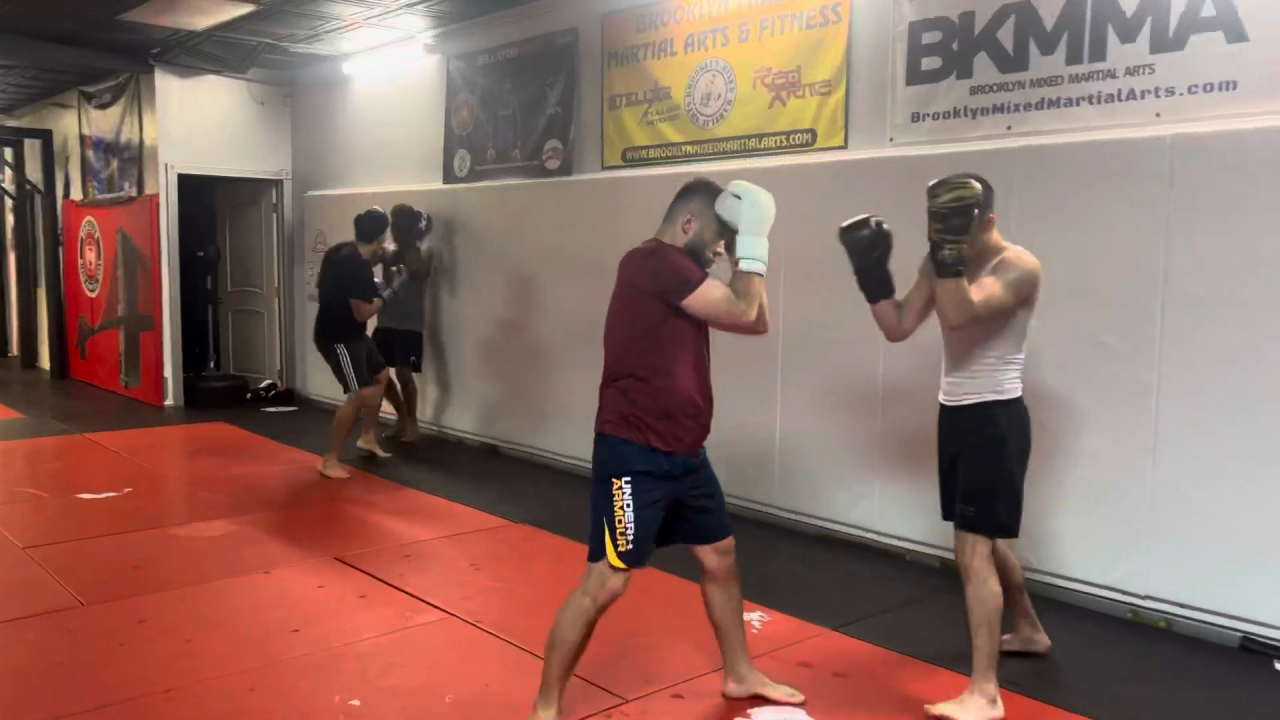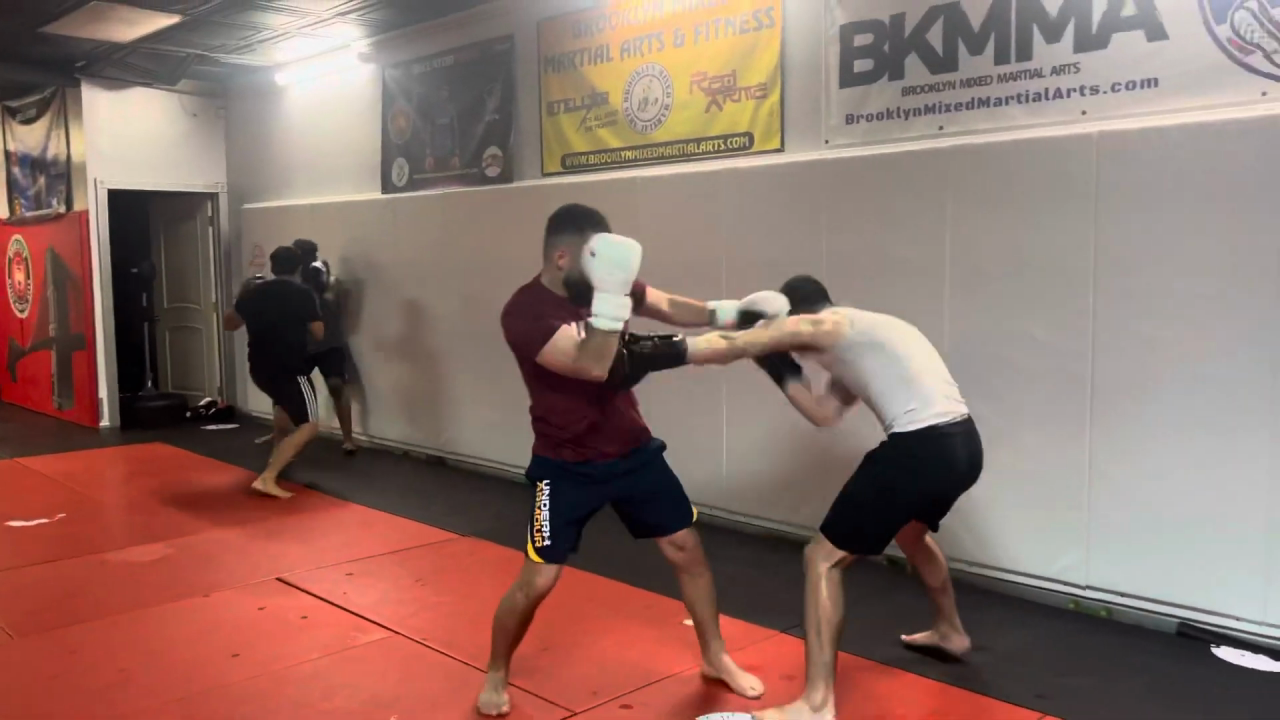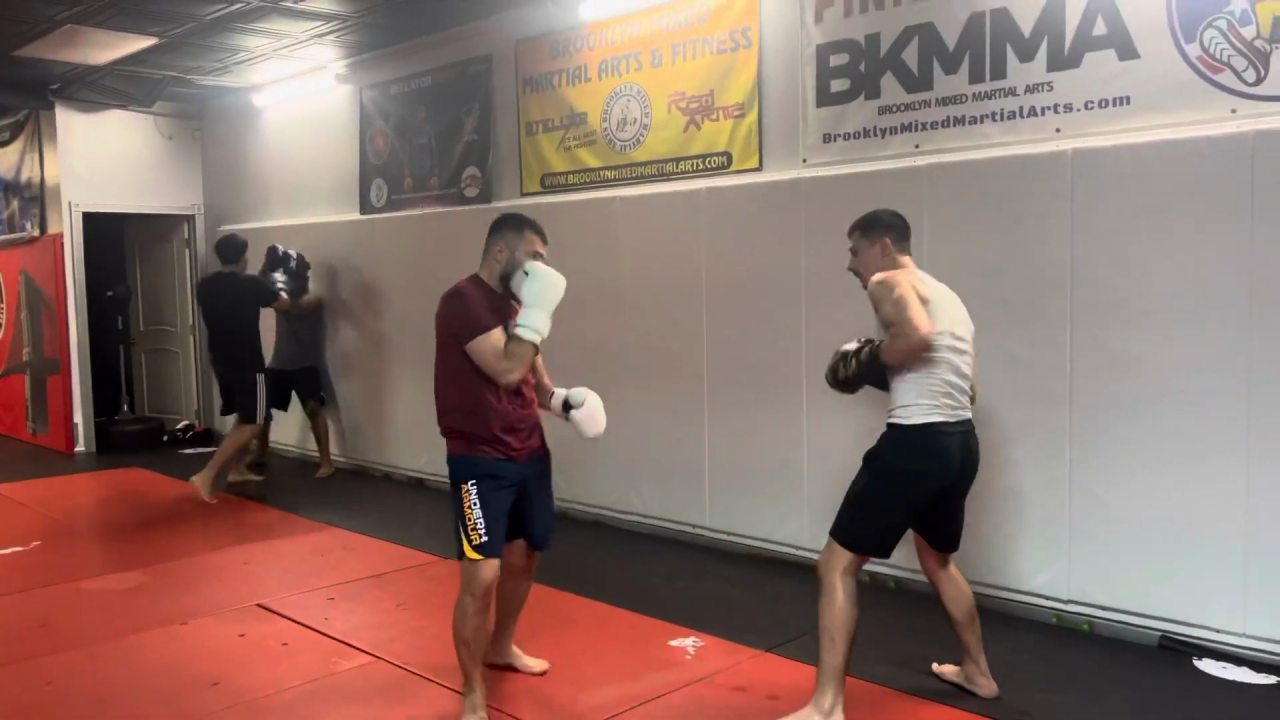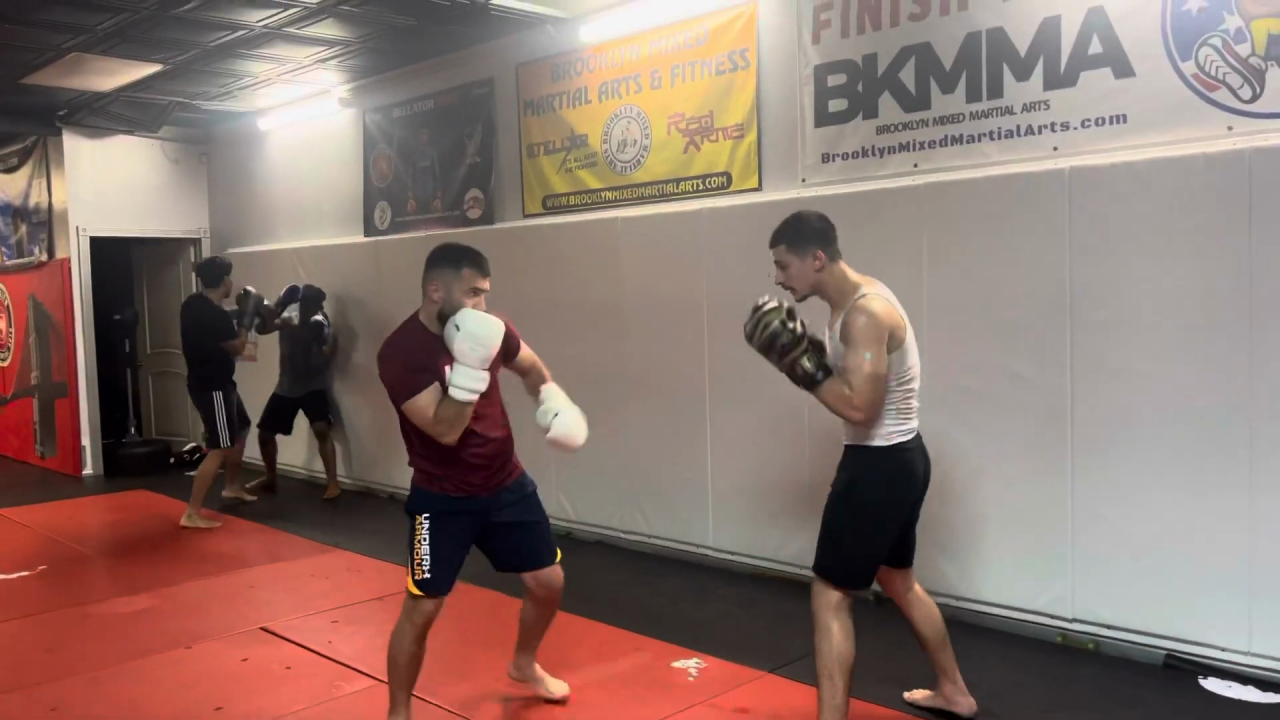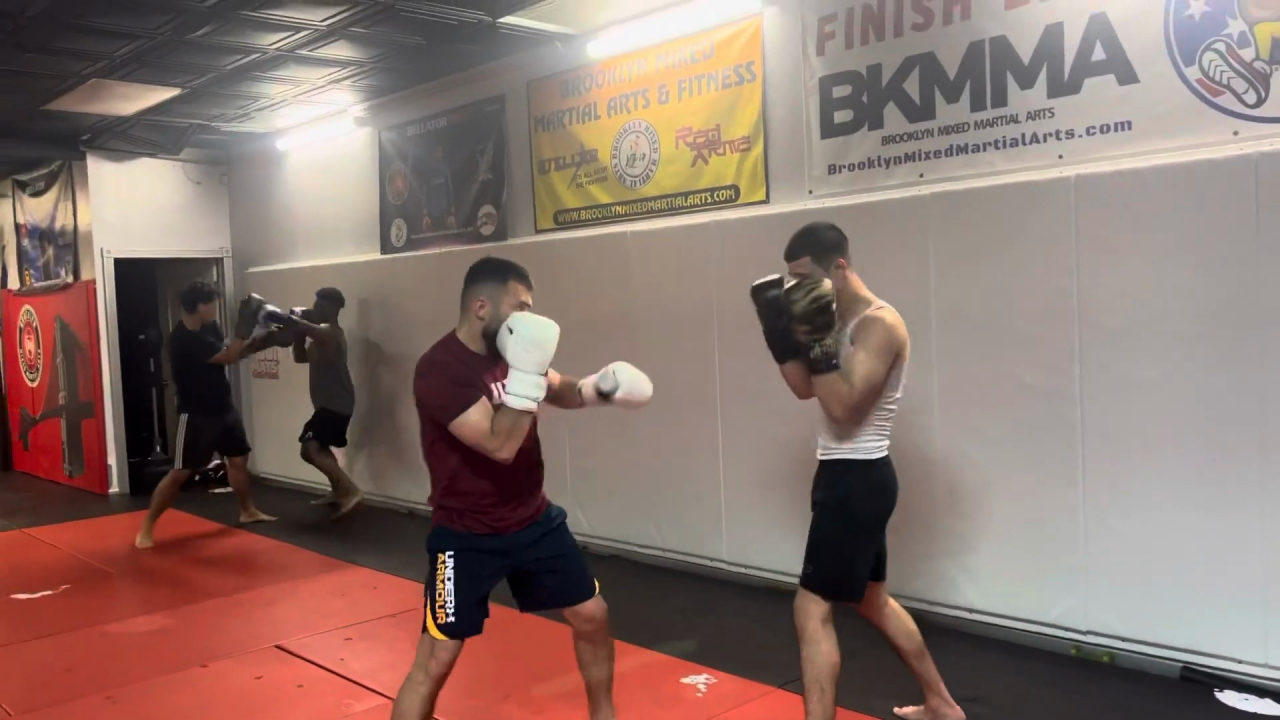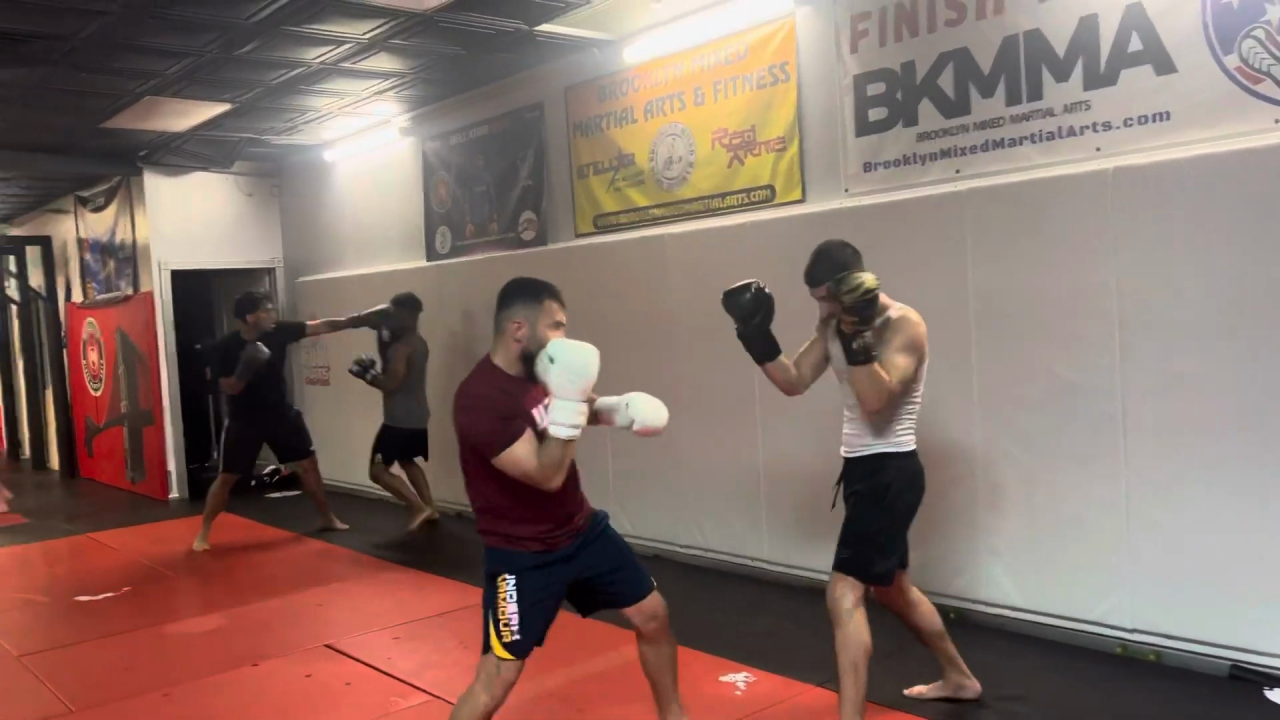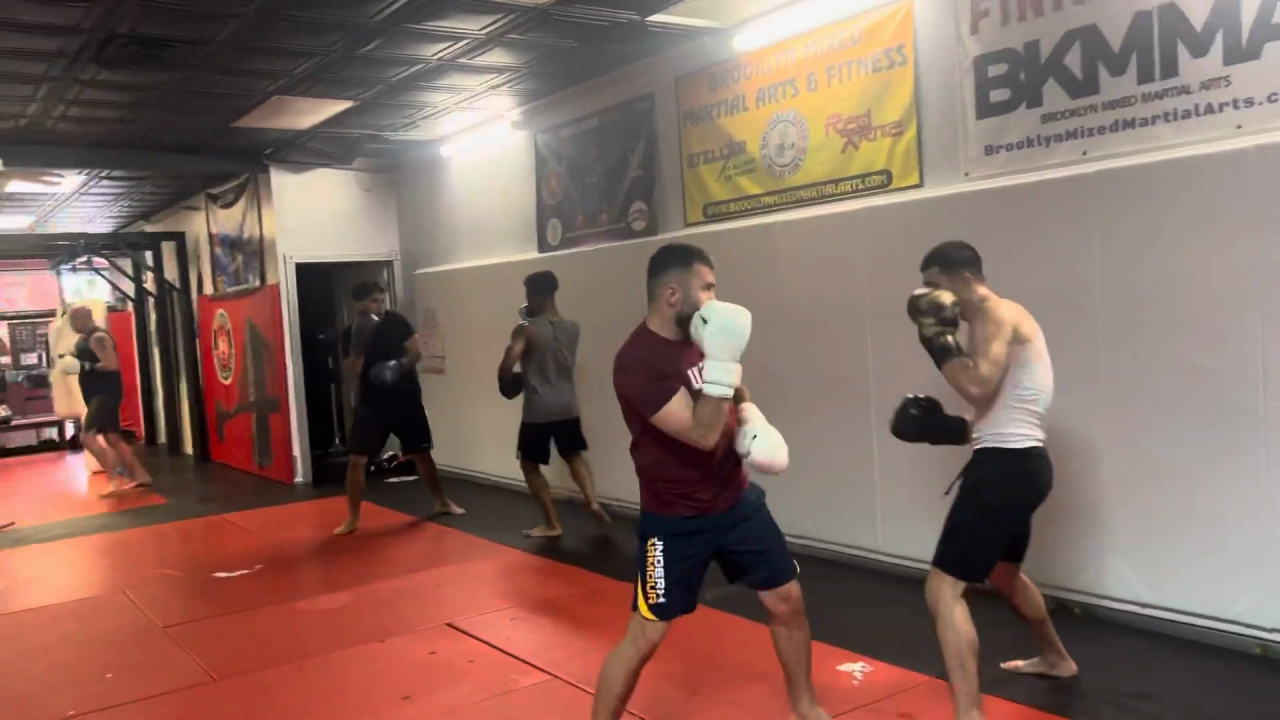
dt=0.5s
person 1, frame 1
left shoulder: (1019, 267)
right shoulder: (939, 263)
left elbow: (958, 315)
right elbow: (897, 328)
left wrist: (951, 246)
right wrist: (871, 269)
left hip: (995, 421)
right hip: (954, 416)
left knee: (973, 551)
right knee: (984, 539)
right ankle: (1029, 630)
person 1, frame 2
left shoulder: (818, 324)
right shoulder: (877, 333)
left elbow: (737, 343)
right elbow: (826, 414)
right wrist: (781, 369)
left hip: (922, 450)
right hip: (961, 446)
left knee: (825, 557)
right knee: (910, 532)
right ankle: (948, 631)
person 1, frame 3
left shoulder: (889, 284)
right shoulder: (948, 299)
left elbow: (916, 335)
left wrist: (869, 363)
left hip: (914, 445)
right hip: (960, 443)
left knee: (837, 563)
right knee: (938, 559)
right ankle: (977, 671)
person 1, frame 4
left shoulder: (866, 312)
right shoulder: (852, 299)
left elbow: (859, 410)
right elbow: (841, 373)
left wrist: (799, 364)
right wrist: (800, 353)
left hip: (878, 466)
right hip: (900, 461)
left knee: (829, 598)
right knee: (898, 581)
person 1, frame 5
left shoulder: (878, 325)
right shoulder: (839, 318)
left elbow: (841, 407)
right elbow: (803, 387)
left wrist: (814, 339)
right wrist: (781, 331)
left hip: (855, 482)
right hip: (849, 478)
left knee: (811, 611)
right knee: (872, 600)
person 1, frame 6
left shoulder: (903, 325)
right shoulder: (834, 323)
left elbow: (875, 399)
right elbow: (793, 382)
left wrist: (854, 334)
right wrist: (755, 333)
left hip: (889, 473)
right hip: (863, 469)
left knee: (845, 594)
right knee: (893, 587)
right ankle: (959, 678)
person 1, frame 7
left shoulder: (995, 315)
right shoulder: (999, 322)
left elbow: (977, 390)
left wrist: (938, 338)
right wrist: (941, 427)
left hip: (1004, 468)
right hip: (1024, 464)
left knee: (943, 590)
right knee: (1000, 573)
right ankle: (1056, 659)
person 2, frame 1
left shoulder: (677, 271)
right shoulder: (653, 264)
left elbow: (758, 323)
right elbow: (742, 312)
left wrist: (746, 248)
right wrist: (752, 240)
left hip: (683, 451)
right hip: (632, 453)
left knee: (721, 561)
right knee: (603, 583)
left ankle: (740, 675)
person 2, frame 2
left shoulder: (609, 283)
right shoulder: (524, 314)
left elbow: (669, 307)
right elbow: (590, 367)
left wrist: (728, 312)
right wrist: (607, 294)
left hip: (631, 448)
right hip: (566, 464)
left knee: (686, 549)
right knee: (538, 579)
left ankle: (716, 658)
right ankle: (496, 675)
person 2, frame 3
left shoulder: (516, 303)
right shoulder: (464, 302)
right elbow: (507, 371)
left wrist: (568, 400)
right wrist: (536, 311)
left hip: (530, 453)
right hip: (481, 461)
left knee: (523, 557)
right knee: (482, 578)
left ankle: (501, 646)
person 2, frame 4
left shoulder: (484, 328)
right shoulder: (399, 351)
left elbow: (530, 366)
right elbow: (446, 431)
left wrist: (554, 400)
right wrist: (468, 366)
left hip: (505, 482)
right hip: (442, 498)
left knee: (547, 583)
right knee: (421, 611)
left ankle: (525, 663)
person 2, frame 5
left shoulder: (512, 347)
right shoulder: (438, 371)
left elbow: (563, 393)
right elbow: (500, 445)
left wrist: (602, 385)
right wrist: (526, 371)
left hip: (533, 520)
right hip: (466, 536)
left knee: (592, 617)
right knee: (437, 659)
person 2, frame 6
left shoulder: (542, 366)
right shoulder: (479, 400)
left elbow: (584, 406)
right elbow: (547, 477)
left wrist: (615, 408)
right wrist: (566, 401)
left hip: (581, 530)
right hip: (521, 553)
left knee: (652, 617)
right knee: (498, 675)
person 2, frame 7
left shoulder: (705, 331)
right shoulder: (637, 363)
left elbow: (735, 395)
right elbow: (702, 433)
left wrist: (756, 424)
right wrist: (722, 360)
left hip: (735, 502)
right hip: (674, 518)
left knee: (788, 601)
right knee: (645, 636)
person 3, frame 1
left shoulder: (339, 251)
right shoulder: (357, 267)
left elbow: (320, 283)
right elbow: (362, 313)
right wrist: (390, 291)
left hip: (350, 333)
right hip: (337, 338)
left knee: (380, 375)
right knee: (361, 394)
left ankle: (368, 438)
right ankle: (330, 458)
person 3, frame 2
left shoulder: (253, 292)
right shoulder: (303, 295)
left elbow: (230, 323)
right elbow: (318, 333)
left hip: (259, 369)
right hip: (290, 370)
left knee: (284, 402)
right knee: (308, 427)
left ankle: (280, 455)
right ankle: (268, 478)
person 3, frame 3
left shoulder: (205, 286)
right shoulder: (252, 284)
right elbow: (285, 304)
right wrist: (277, 285)
left hip: (221, 362)
right hip: (247, 364)
left knee: (245, 417)
right knee: (250, 426)
left ankle: (237, 469)
right ankle: (206, 476)
person 3, frame 4
left shoulder: (195, 303)
right shoulder: (211, 312)
right elbow: (236, 348)
left wrist: (245, 311)
right wrist: (247, 315)
left hip: (216, 382)
right hip: (214, 387)
left knee: (237, 430)
right knee: (221, 448)
left ankle: (233, 487)
right ankle: (192, 515)
person 3, frame 5
left shoulder: (208, 328)
right shoulder: (185, 339)
left elbow: (232, 353)
right elbow: (228, 356)
left wrist: (262, 341)
right wrist: (245, 324)
left hip: (223, 407)
right hip: (196, 413)
left knee: (239, 460)
right knee: (181, 473)
left ankle: (248, 511)
right ankle: (147, 528)
person 3, frame 6
left shoulder: (280, 332)
right shoulder: (225, 348)
left elbow: (322, 326)
right elbow: (229, 389)
left wrist: (361, 318)
right wrist: (244, 372)
left hip: (280, 413)
right hip: (244, 420)
left knee: (307, 463)
right knee: (227, 476)
left ankle: (327, 517)
right ankle: (204, 533)
person 3, frame 7
left shoulder: (397, 322)
right shoulder: (353, 333)
left elbow: (416, 354)
right elbow: (354, 371)
left wrist: (398, 366)
right wrist: (360, 343)
left hip: (406, 401)
right hip: (371, 406)
left knee: (421, 455)
right knee: (356, 461)
left ankle: (442, 502)
right ankle: (353, 518)
person 4, frame 1
left shoulder: (421, 252)
right shoulder: (391, 253)
left elbow: (419, 271)
left wrist: (415, 241)
left hip: (409, 324)
right hip: (386, 322)
left knee: (403, 373)
left ankle: (411, 424)
right ankle: (404, 421)
person 4, frame 2
left shoulder: (329, 282)
left elbow: (329, 306)
left wrist: (321, 287)
left hip: (330, 345)
left knee: (336, 385)
left ankle: (348, 437)
person 4, frame 3
left shoulder: (313, 300)
left elbow: (294, 307)
left wrist: (290, 280)
left hip: (306, 364)
right hip: (279, 364)
left knee: (313, 408)
left ankle: (326, 462)
right ankle: (261, 454)
person 4, frame 4
left shoulder: (326, 333)
right shoulder: (287, 324)
left elbow: (322, 362)
right elbow: (263, 328)
left wrist: (321, 338)
right wrist: (281, 303)
left hip: (314, 389)
right hip: (286, 389)
left knee: (322, 430)
right knee: (265, 433)
left ankle: (333, 483)
right ankle: (270, 478)
person 4, frame 5
left shoulder: (329, 331)
right shoulder: (323, 332)
left elbow: (307, 326)
right elbow: (300, 357)
left wrist: (291, 320)
right wrist: (298, 333)
left hip: (333, 404)
right hip: (332, 403)
left knee: (309, 449)
right knee: (319, 448)
left ankle: (350, 490)
right ankle: (338, 492)
person 4, frame 6
left shoulder: (403, 347)
right shoulder: (419, 343)
left elbow: (390, 385)
left wrist: (363, 373)
right wrist: (385, 345)
left hip: (399, 419)
right hip: (417, 417)
left knee: (378, 470)
right knee: (407, 461)
left ankle: (419, 507)
right ankle: (429, 508)
person 4, frame 7
left shoulder: (526, 329)
right shoulder: (573, 328)
left elbow: (506, 367)
left wrist: (509, 379)
left hip: (538, 410)
right hip: (567, 407)
left knee: (530, 465)
right knee: (575, 456)
left ankle: (551, 524)
right ankle: (593, 503)
